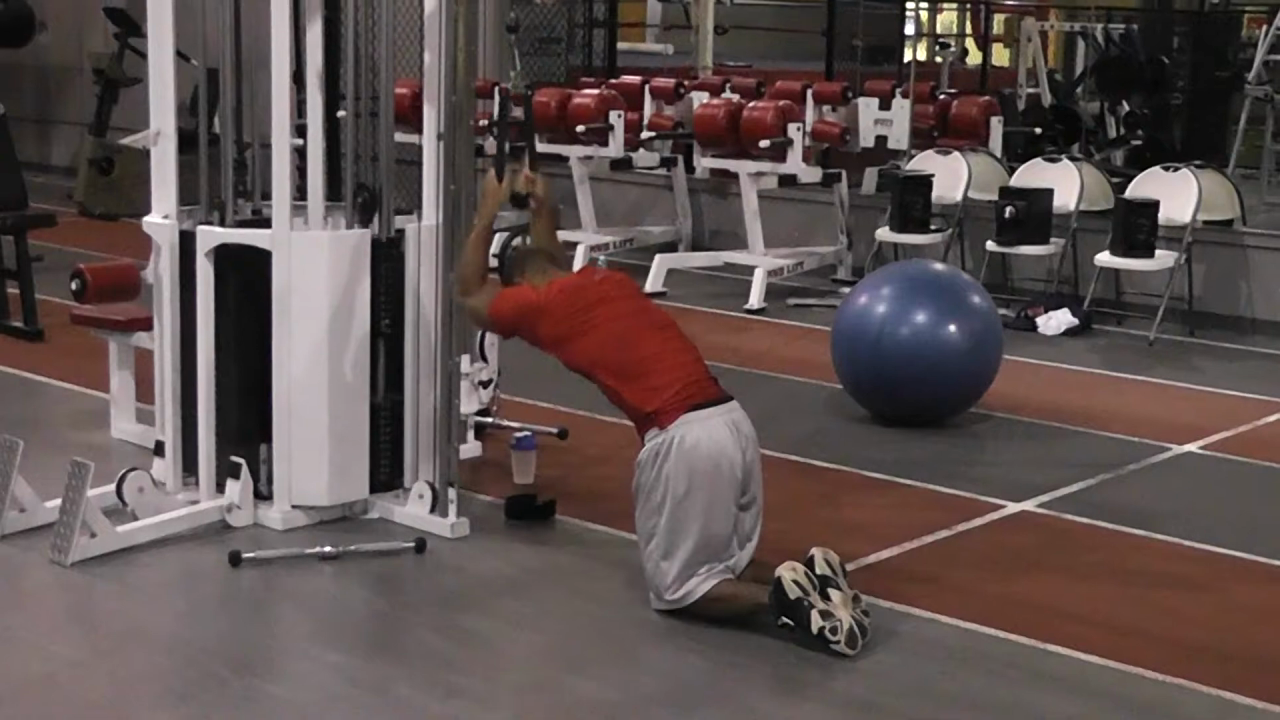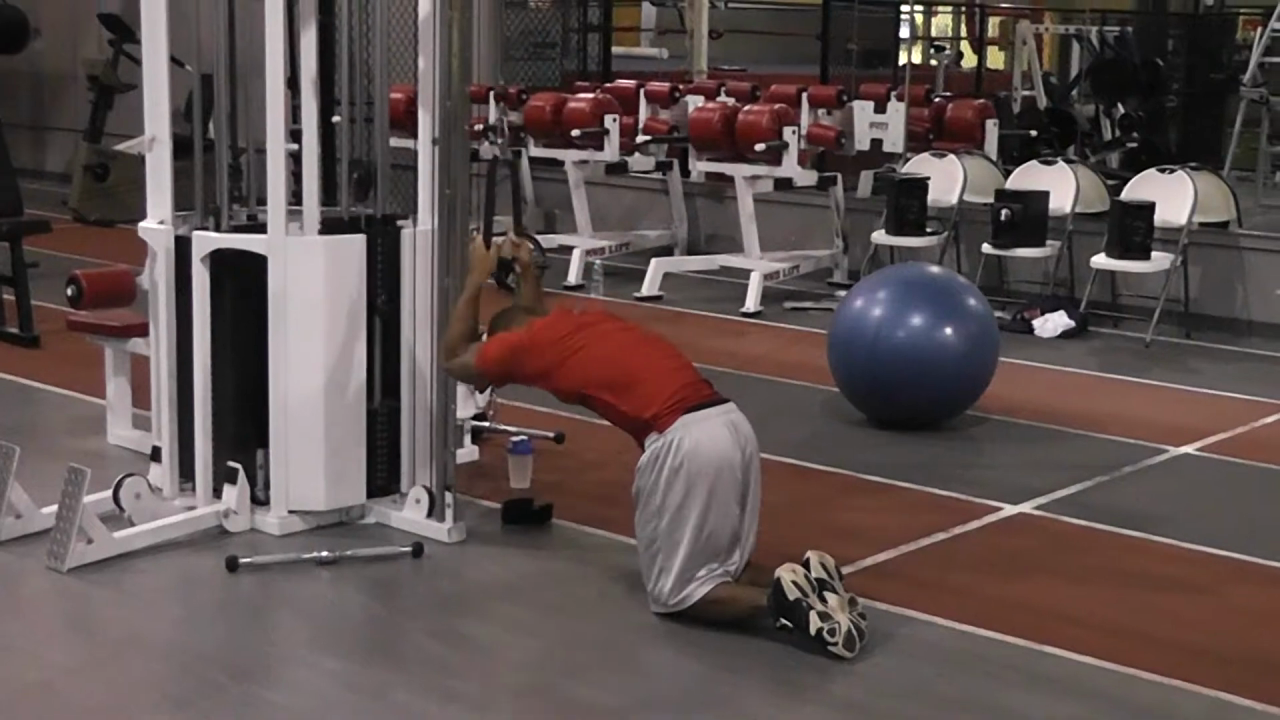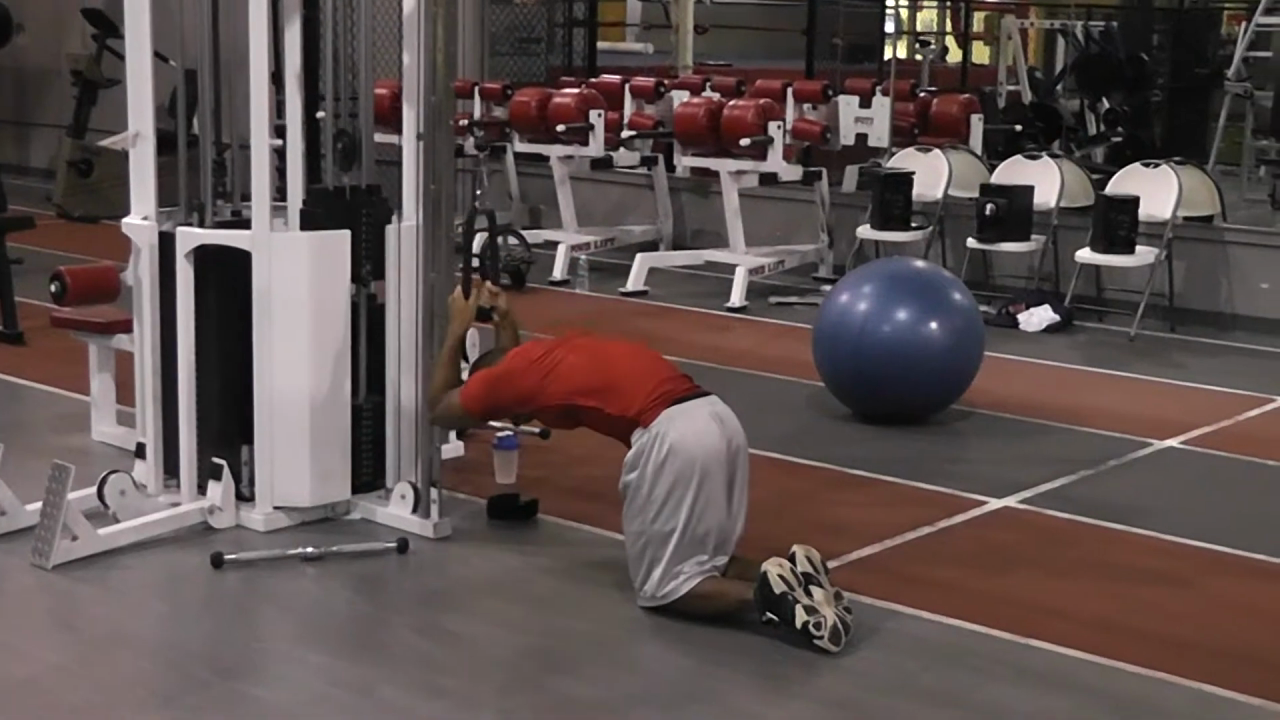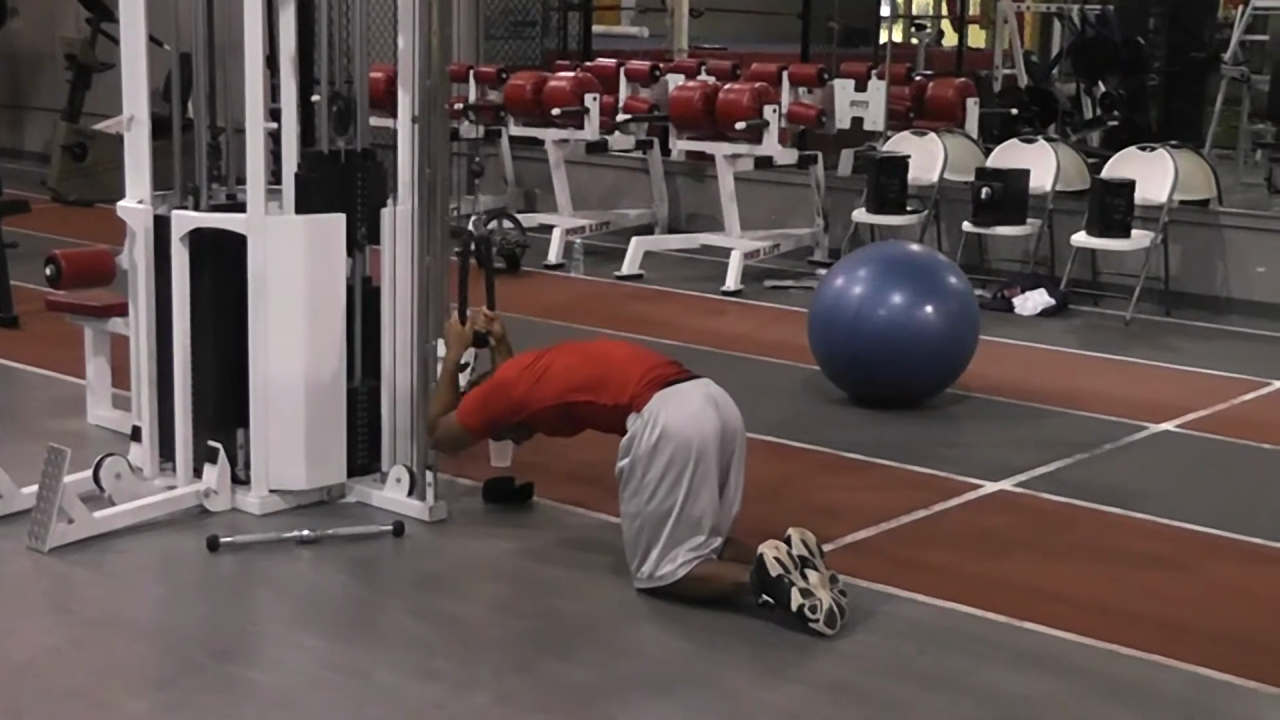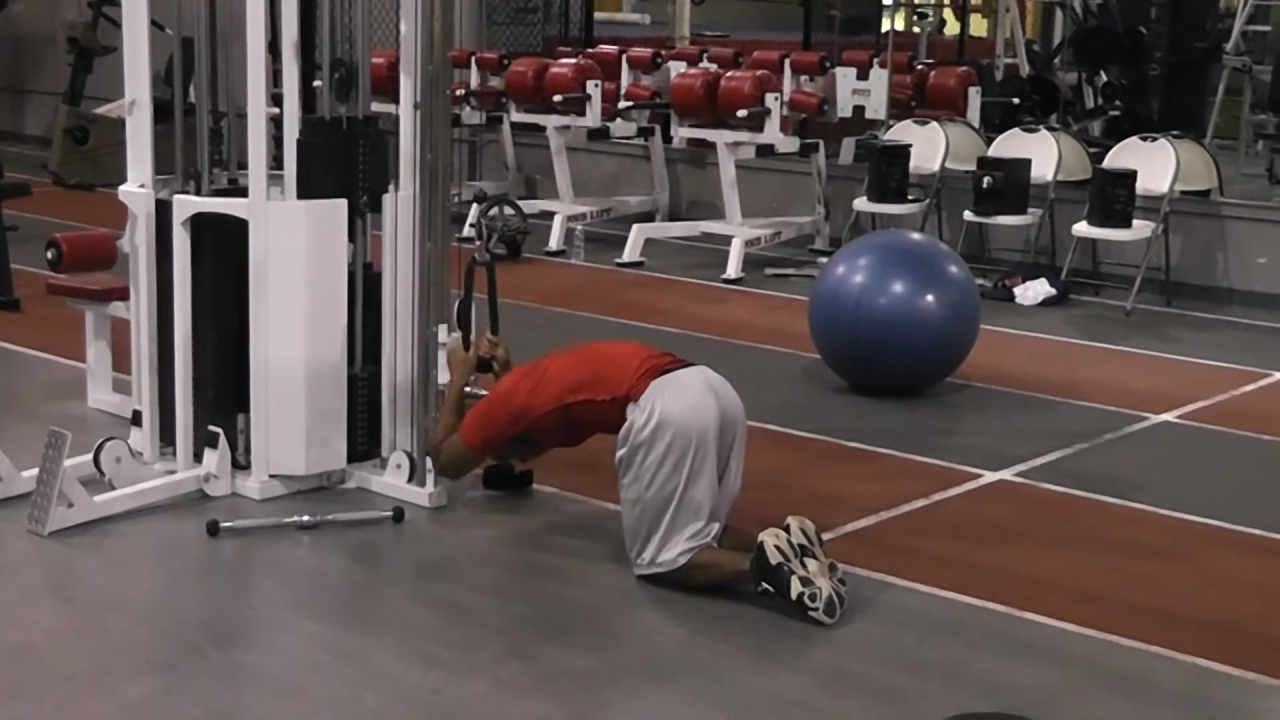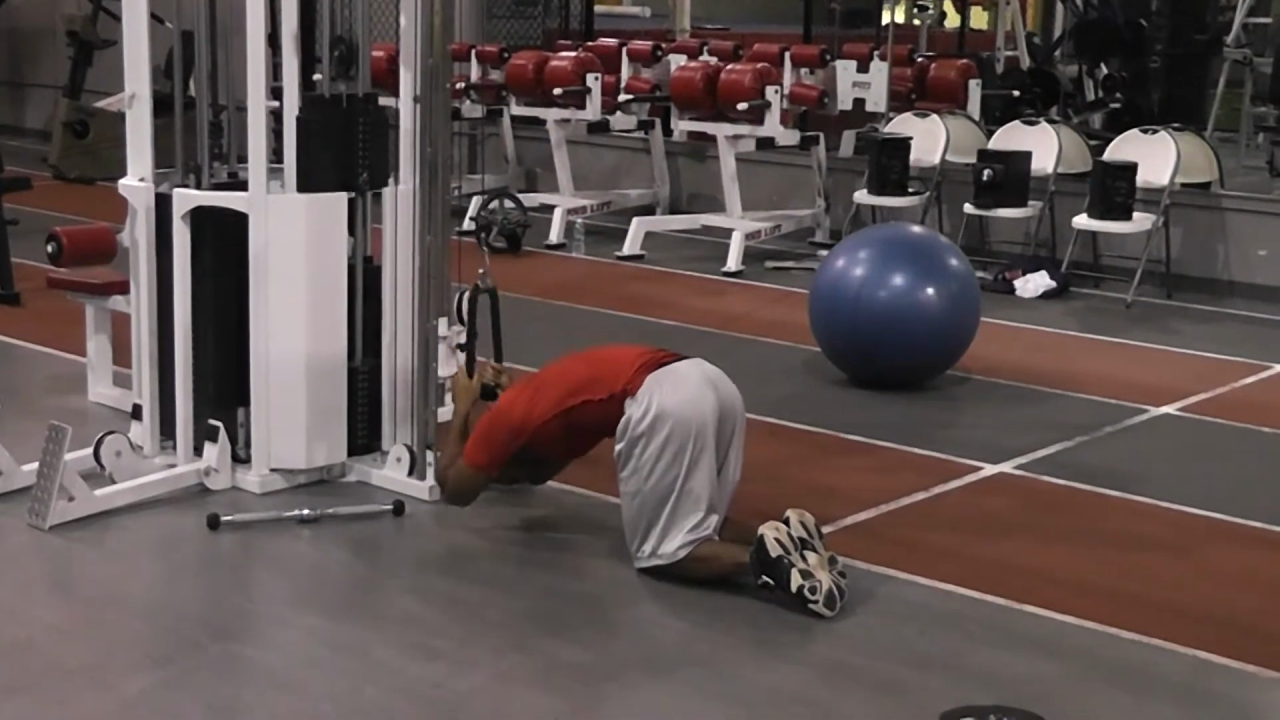
dt=0.3s
person 1, frame 1
left shoulder: (539, 304)
right shoulder: (610, 281)
left elbow: (468, 294)
left wrist: (488, 215)
right wrist: (542, 210)
left hip: (683, 441)
right hip: (733, 422)
left knee: (676, 591)
right knee: (724, 566)
left ankle: (779, 597)
right ankle: (807, 574)
person 1, frame 2
left shoulder: (526, 344)
right shoulder: (586, 317)
left elbow: (456, 360)
left wrist: (477, 278)
right wrist: (527, 273)
left hip: (682, 443)
right hip: (731, 423)
left knee: (674, 595)
right knee: (719, 568)
left ankle: (777, 598)
right ankle: (802, 577)
person 1, frame 3
left shoulder: (508, 375)
right shoulder: (552, 352)
left elbow: (440, 410)
left wrist: (457, 329)
right wrist: (505, 323)
left hip: (672, 436)
right hip: (718, 417)
left knee: (662, 589)
right knee: (704, 562)
left ankle: (764, 592)
right ankle: (790, 570)
person 1, frame 4
left shoulder: (502, 387)
right shoulder: (540, 364)
left elbow: (440, 436)
left wrist: (453, 355)
right wrist: (500, 344)
left hip: (665, 420)
right hip: (713, 400)
left knee: (659, 572)
right knee: (696, 544)
left ankle: (760, 575)
right ankle: (784, 554)
person 1, frame 5
left shoulder: (503, 402)
right shoulder: (538, 379)
left elbow: (444, 461)
right elbow: (526, 409)
left wrist: (457, 381)
right wrist: (505, 368)
left hip: (665, 410)
right hip: (712, 388)
left knee: (659, 560)
right knee: (698, 532)
left ankle: (760, 564)
right ankle: (783, 541)
person 1, frame 6
left shoulder: (503, 419)
right shoulder: (536, 396)
left elbow: (453, 490)
right elbow: (539, 449)
left wrist: (462, 410)
left hip: (663, 403)
right hip: (710, 380)
left knee: (659, 553)
right knee: (696, 525)
left ankle: (761, 557)
right ankle: (782, 534)
